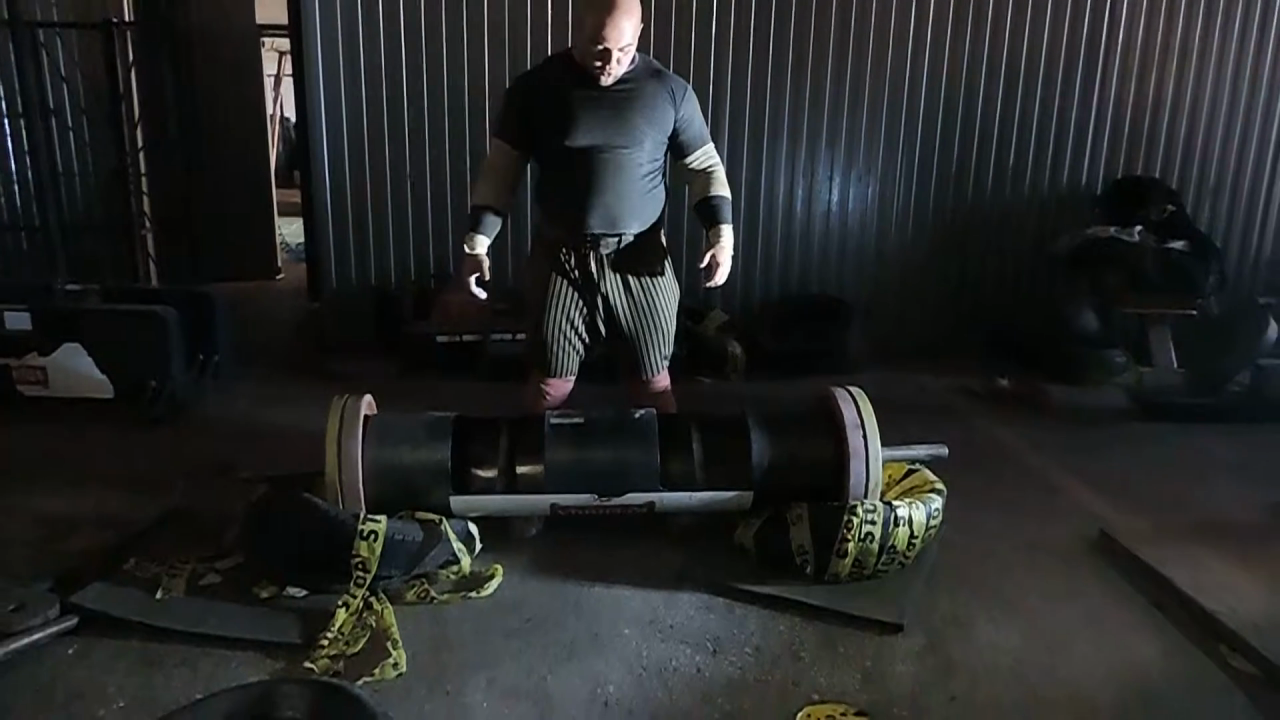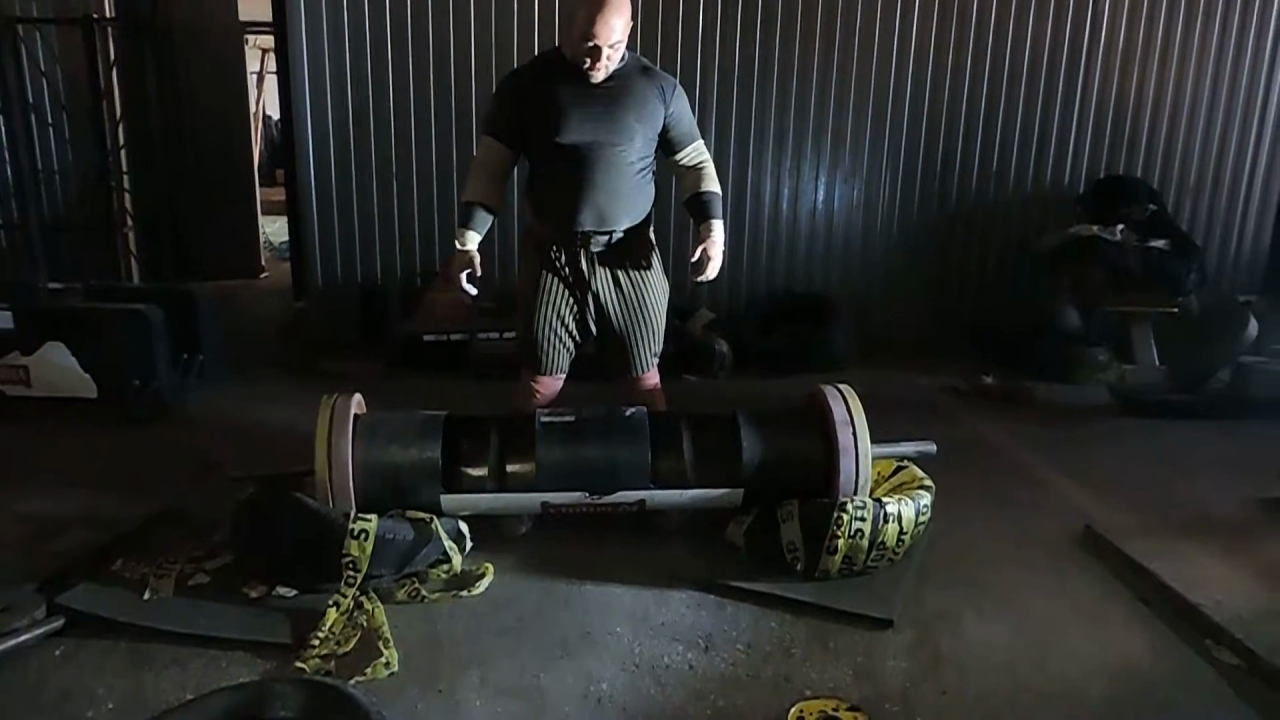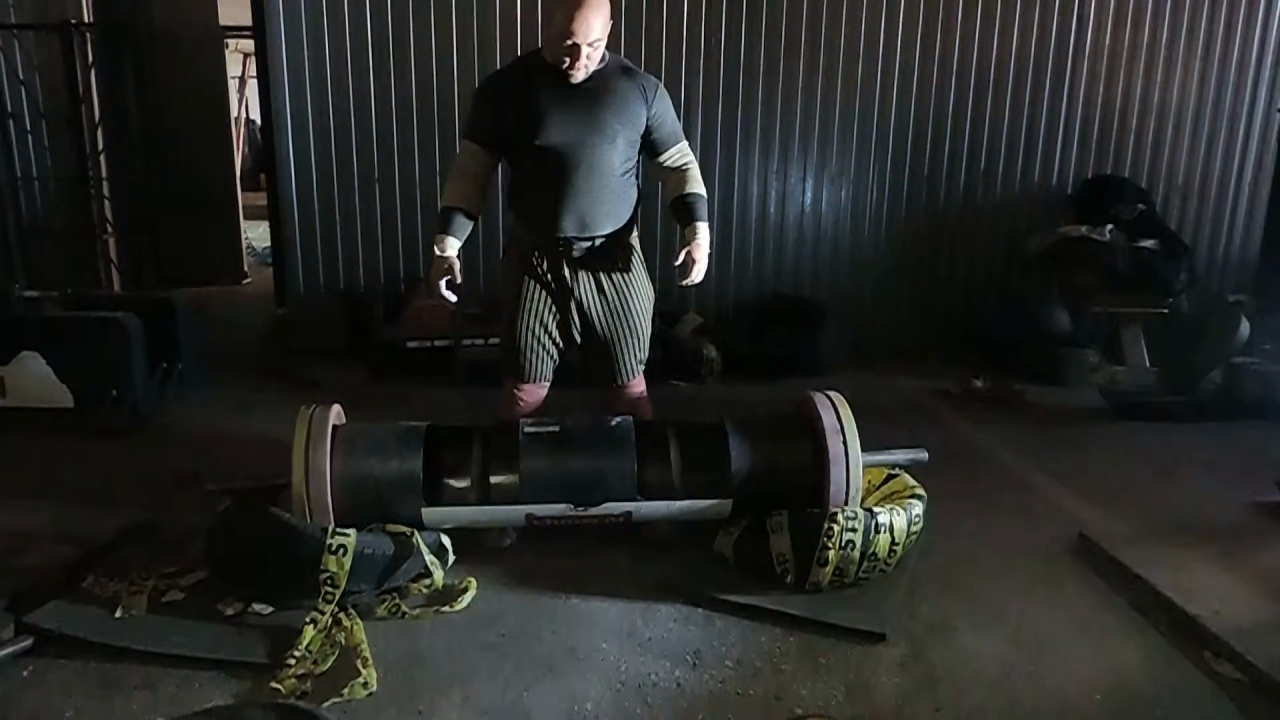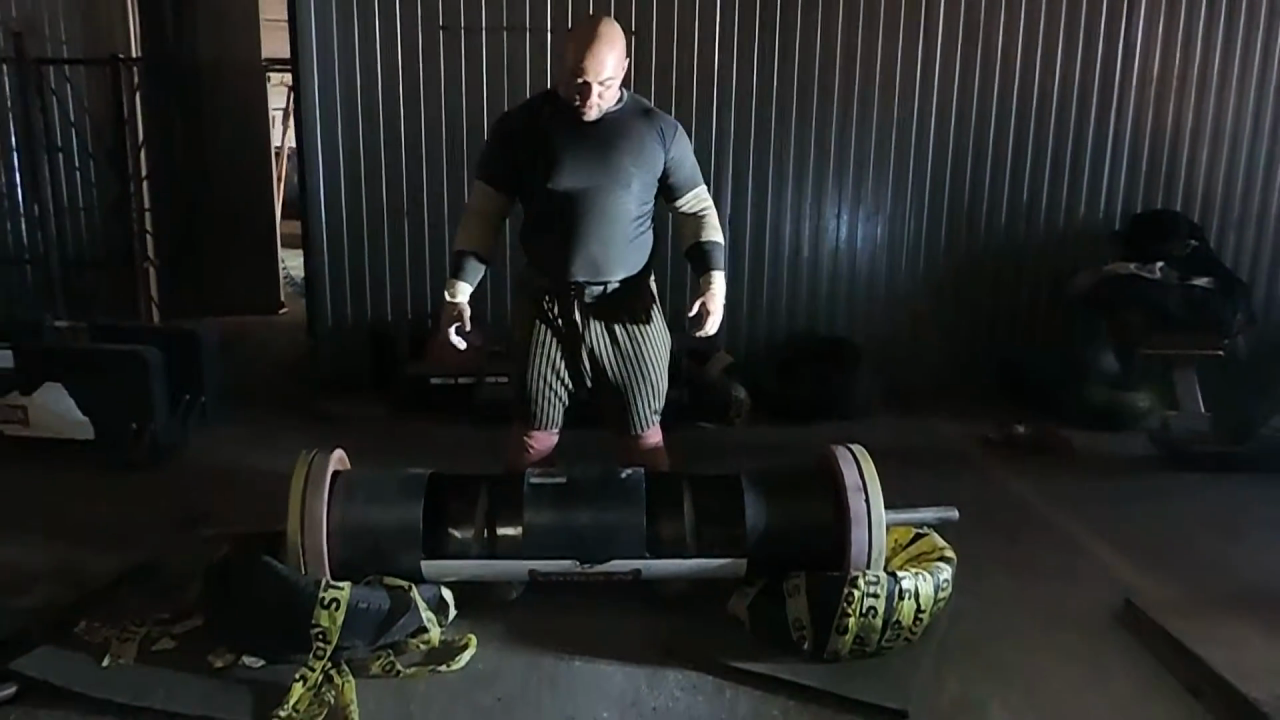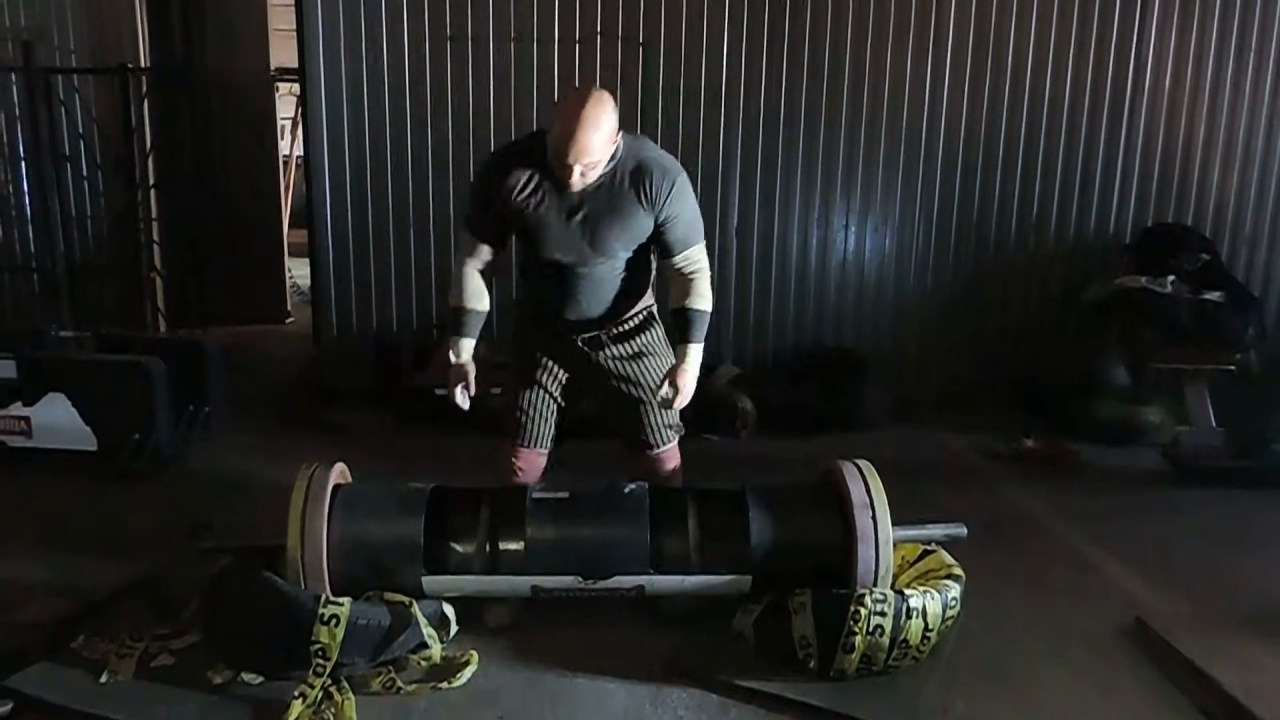
dt=0.7s
person 1, frame 1
left shoulder: (669, 89)
right shoulder: (535, 87)
left elbow: (704, 165)
right elbow: (500, 169)
left wrist: (721, 234)
right wrist: (477, 243)
left hip: (640, 258)
right hip: (560, 256)
left knee: (654, 379)
right knee: (551, 382)
person 1, frame 2
left shoulder: (659, 87)
right shoulder: (526, 84)
left elbow: (694, 161)
right elbow: (490, 165)
left wrist: (712, 228)
right wrist: (467, 239)
left hip: (630, 254)
right hip: (551, 253)
left knee: (644, 373)
right knee: (541, 378)
person 1, frame 3
left shoulder: (641, 88)
right shoulder: (506, 87)
left elbow: (678, 162)
right elbow: (471, 169)
left wrist: (698, 230)
right wrist: (447, 245)
left hip: (613, 261)
right hip: (534, 260)
left knee: (629, 383)
right knee: (524, 388)
person 1, frame 4
left shoulder: (660, 130)
right shoulder: (520, 126)
left elbow: (695, 208)
right elbow: (484, 212)
left wrist: (713, 280)
right wrist: (459, 291)
left hip: (627, 306)
right hip: (544, 304)
left knee: (644, 434)
right knee: (535, 435)
person 1, frame 5
left shoulder: (658, 177)
right shoulder: (507, 173)
left elbow: (691, 269)
right elbow: (474, 262)
left wrist: (689, 357)
right wrist: (462, 348)
left hip: (627, 332)
right hip: (541, 331)
left knee: (660, 455)
right knee: (524, 458)
